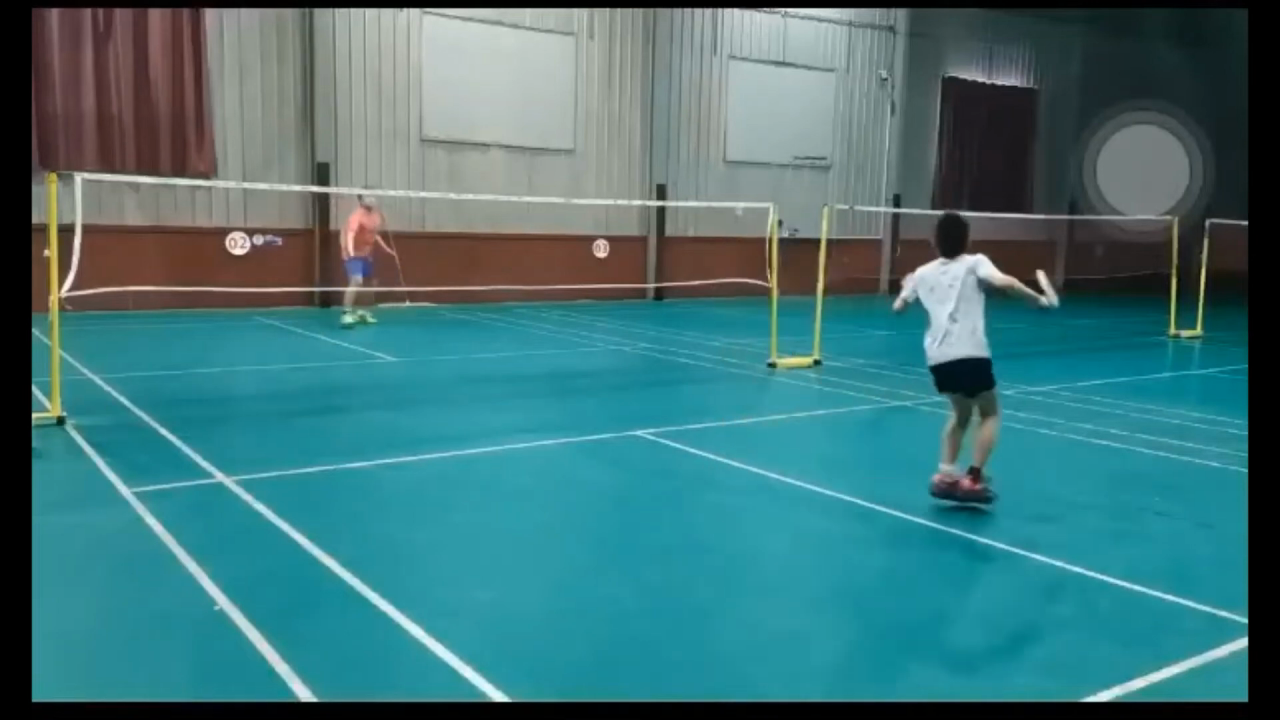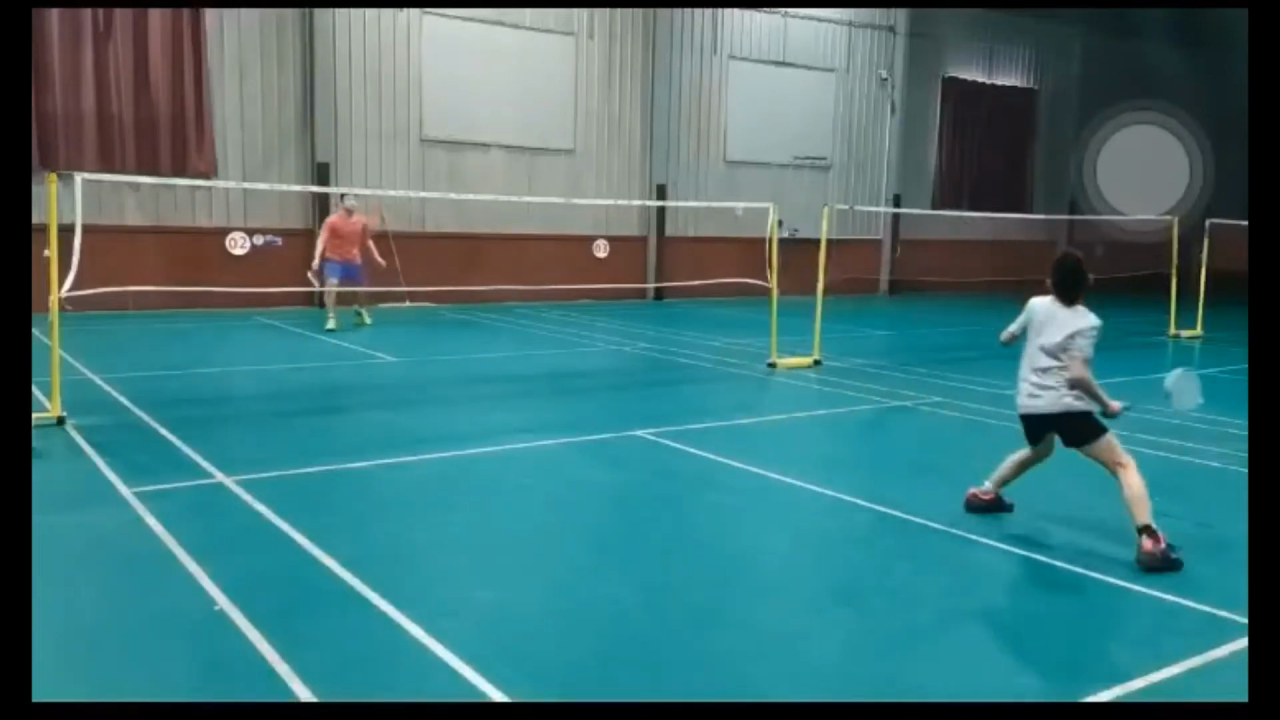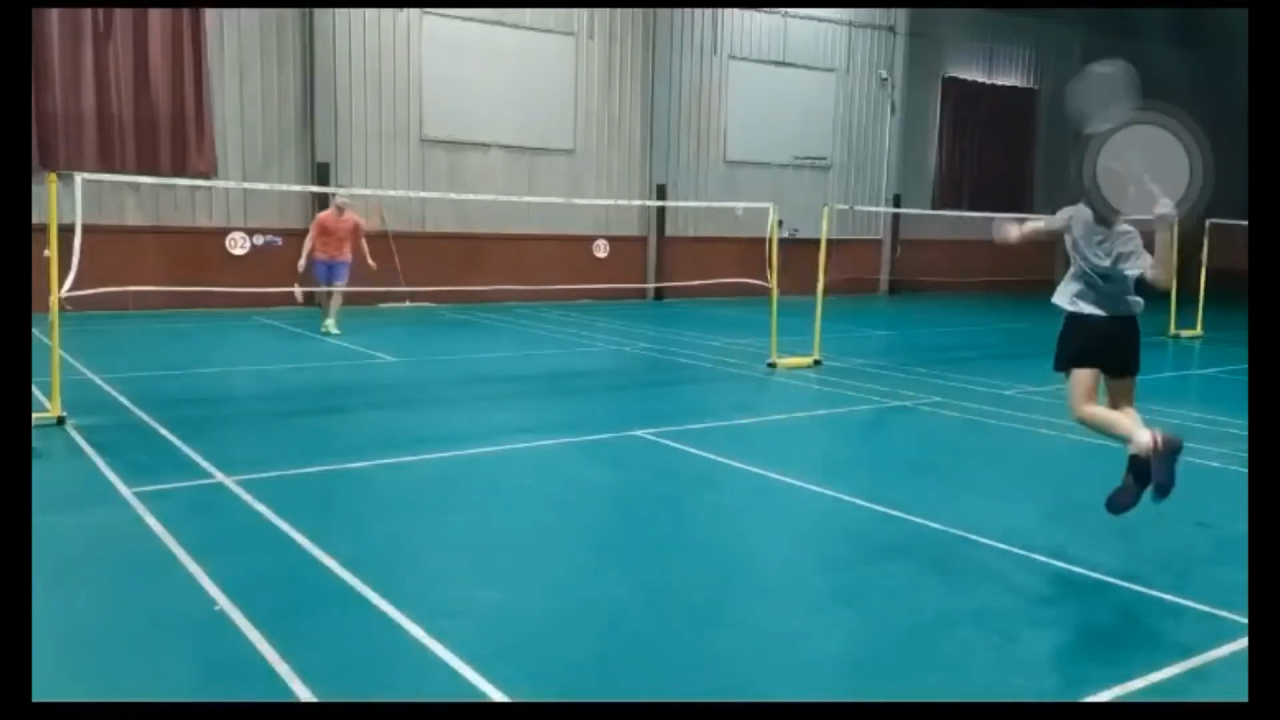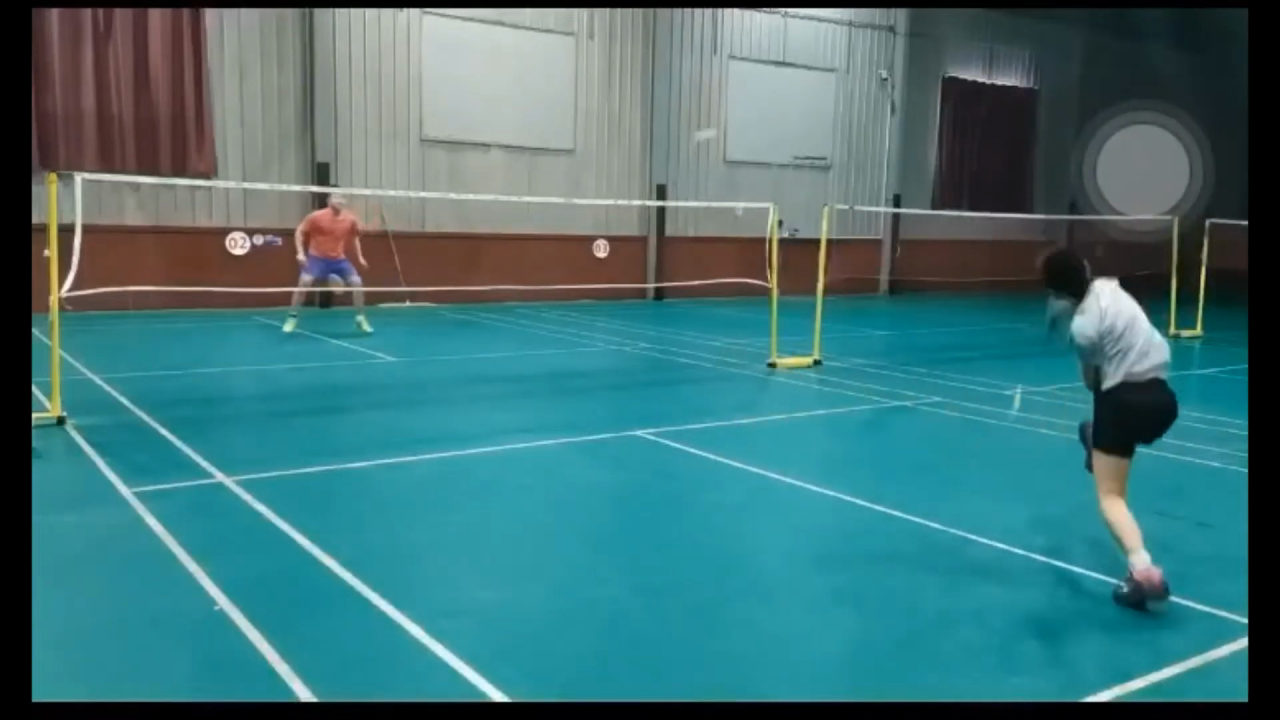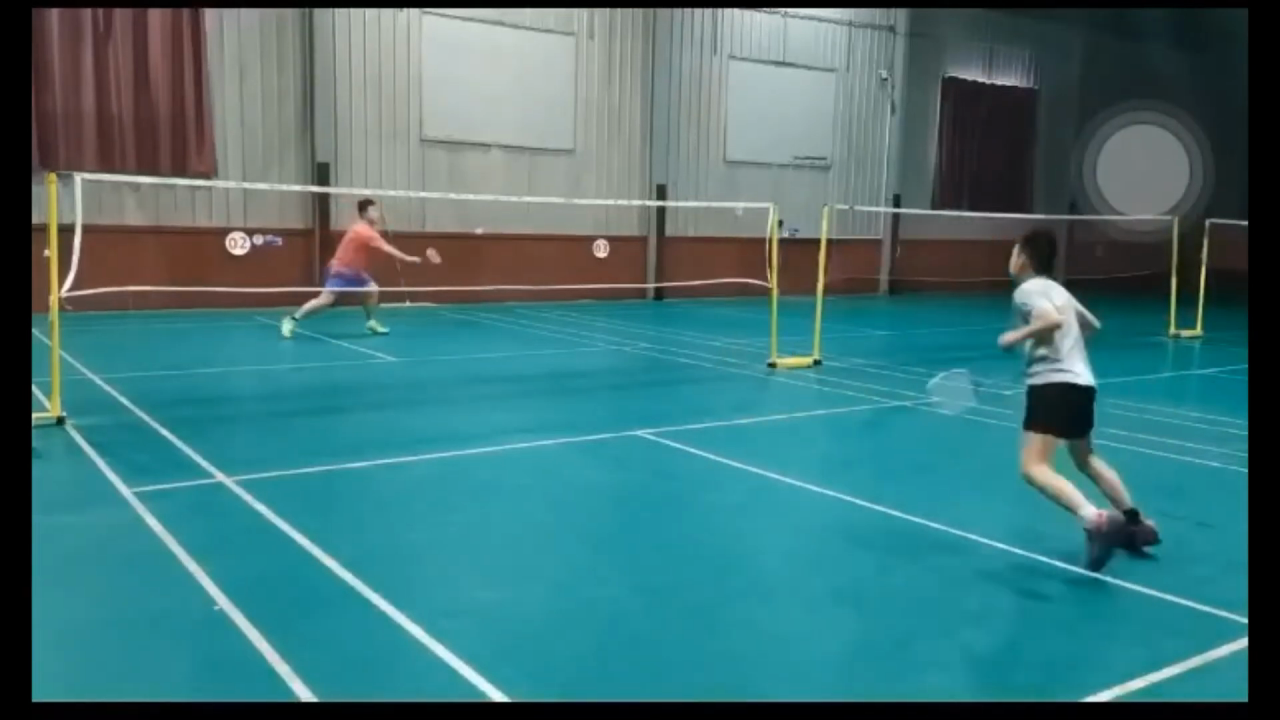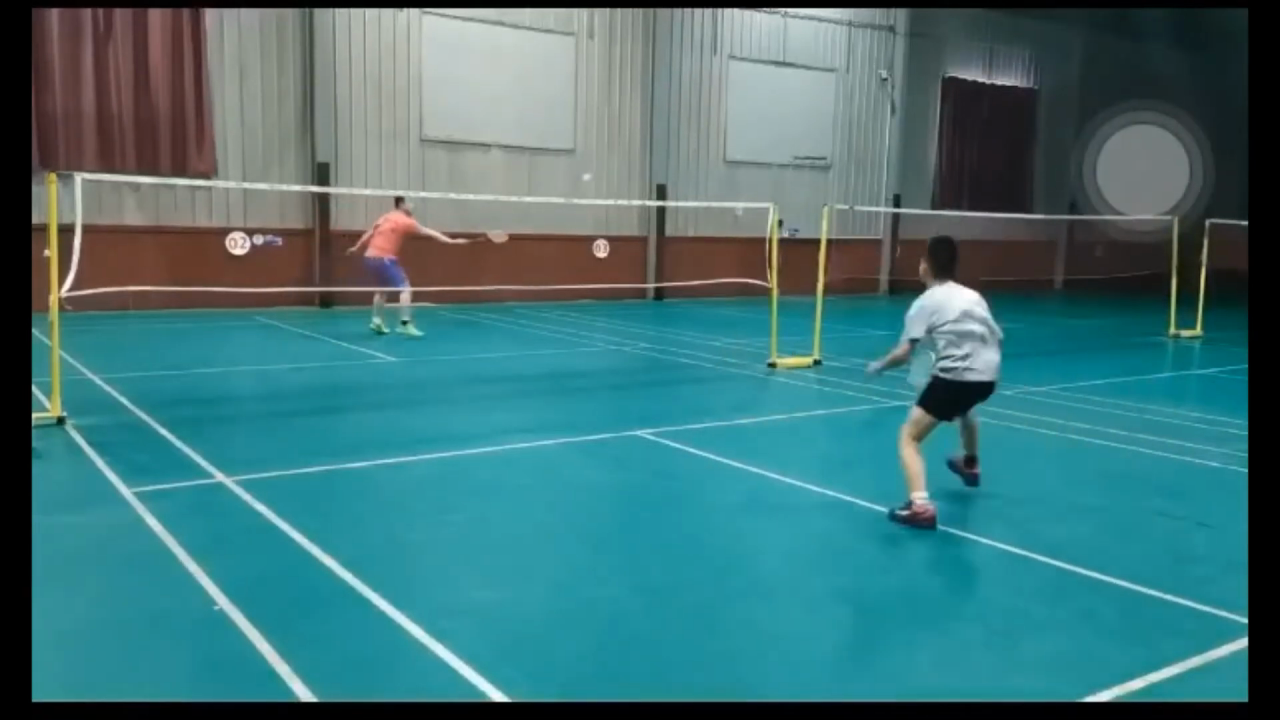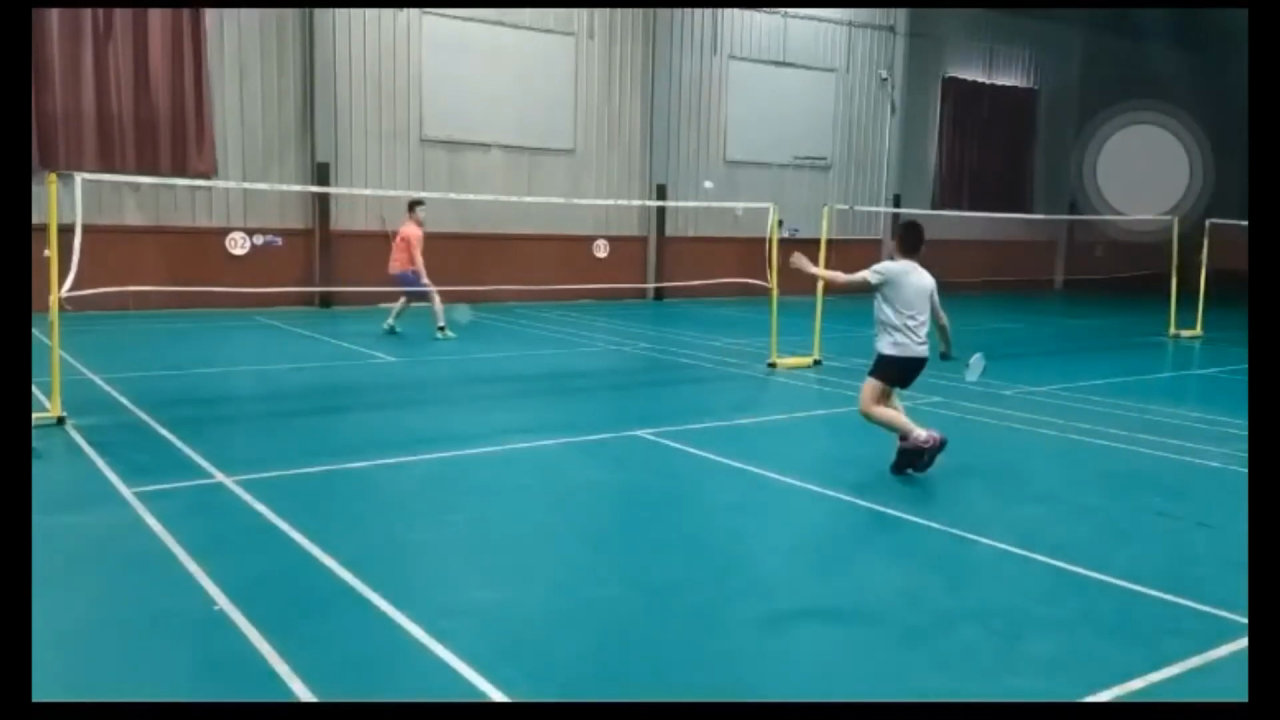
dt=0.3s
person 1, frame 1
left shoulder: (923, 272)
right shoulder: (974, 263)
left elbow: (898, 307)
right elbow: (1003, 282)
left wrist: (907, 287)
right wrist: (1037, 298)
left hip: (938, 357)
right hip: (970, 355)
left knee: (962, 415)
right knee: (990, 416)
left ankle: (946, 477)
right ankle: (972, 479)
person 1, frame 2
left shoulder: (1035, 306)
right shoulder: (1088, 322)
left elbow: (1005, 338)
right elbow: (1077, 375)
right wrist: (1106, 403)
left hip: (1030, 407)
right hip: (1068, 409)
left knee: (1038, 452)
right knee: (1125, 466)
left ankle: (985, 492)
right ankle: (1149, 542)
person 1, frame 3
left shoulder: (1076, 217)
right shoulder: (1128, 237)
right elbow: (1162, 282)
left wrist: (1014, 233)
right wrist: (1165, 226)
left hip: (1087, 326)
right hip: (1124, 326)
left knee: (1084, 409)
right knee: (1124, 406)
left ankle: (1152, 443)
right ankle: (1141, 465)
person 1, frame 4
left shoulder: (1085, 325)
right shoulder: (1108, 289)
left elbow: (1097, 379)
left hip: (1126, 399)
right hip: (1161, 397)
left knee: (1110, 497)
left ankle: (1146, 575)
person 1, frame 5
left shoulder: (1026, 291)
right shoulder: (1057, 290)
left elbow: (1053, 320)
right elbow: (1092, 324)
left wrist: (1016, 336)
left hip: (1053, 384)
right hip: (1082, 384)
left knee: (1033, 467)
right knee: (1084, 459)
left ankle: (1097, 521)
right ankle: (1135, 524)
person 1, frame 6
left shoulder: (925, 303)
right shoulder: (972, 296)
left elbow: (903, 353)
right elbow: (997, 338)
left wrist: (878, 366)
left hip: (953, 378)
right hip: (986, 378)
left knee: (909, 439)
right knee: (963, 410)
left ankle: (922, 506)
right ankle: (971, 465)
person 1, frame 7
left shoulder: (887, 270)
right shoulder: (928, 279)
left elbow: (845, 280)
right elbow: (941, 321)
left wrist: (810, 268)
right wrist: (947, 347)
left hip: (895, 352)
right hip: (918, 354)
left knee: (868, 406)
right knee: (884, 397)
left ankle: (925, 438)
right ankle: (908, 445)
